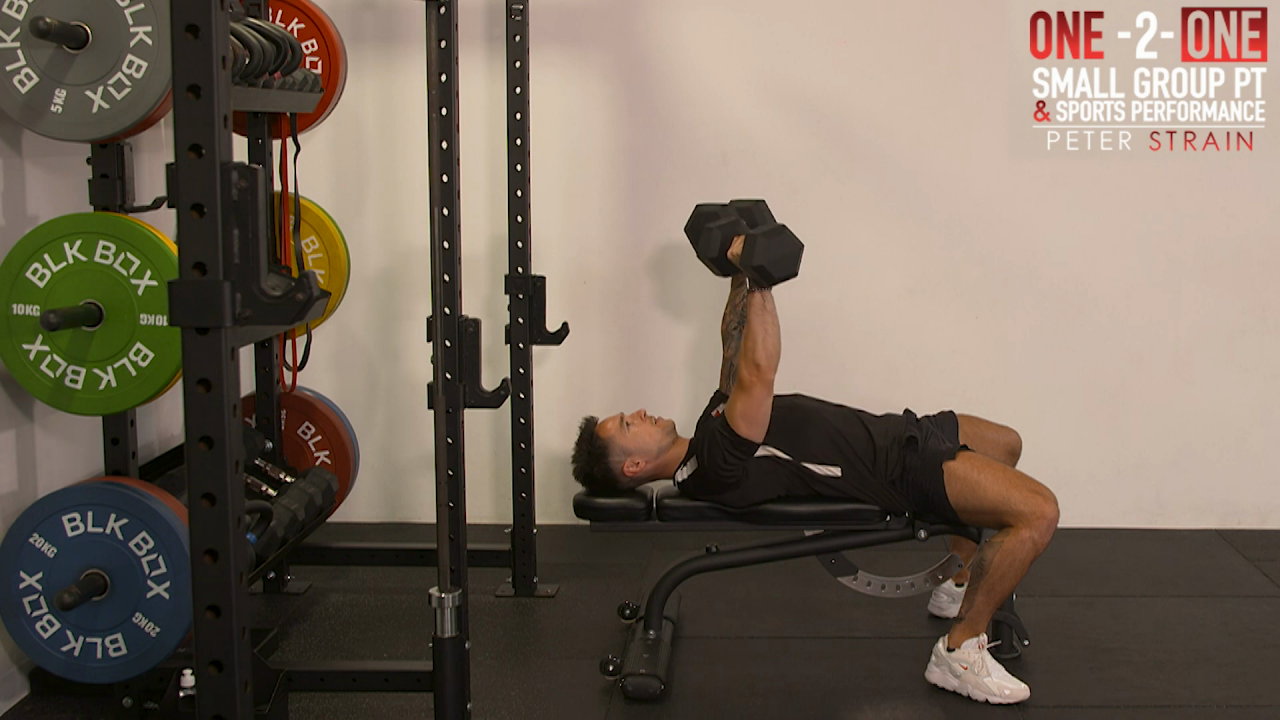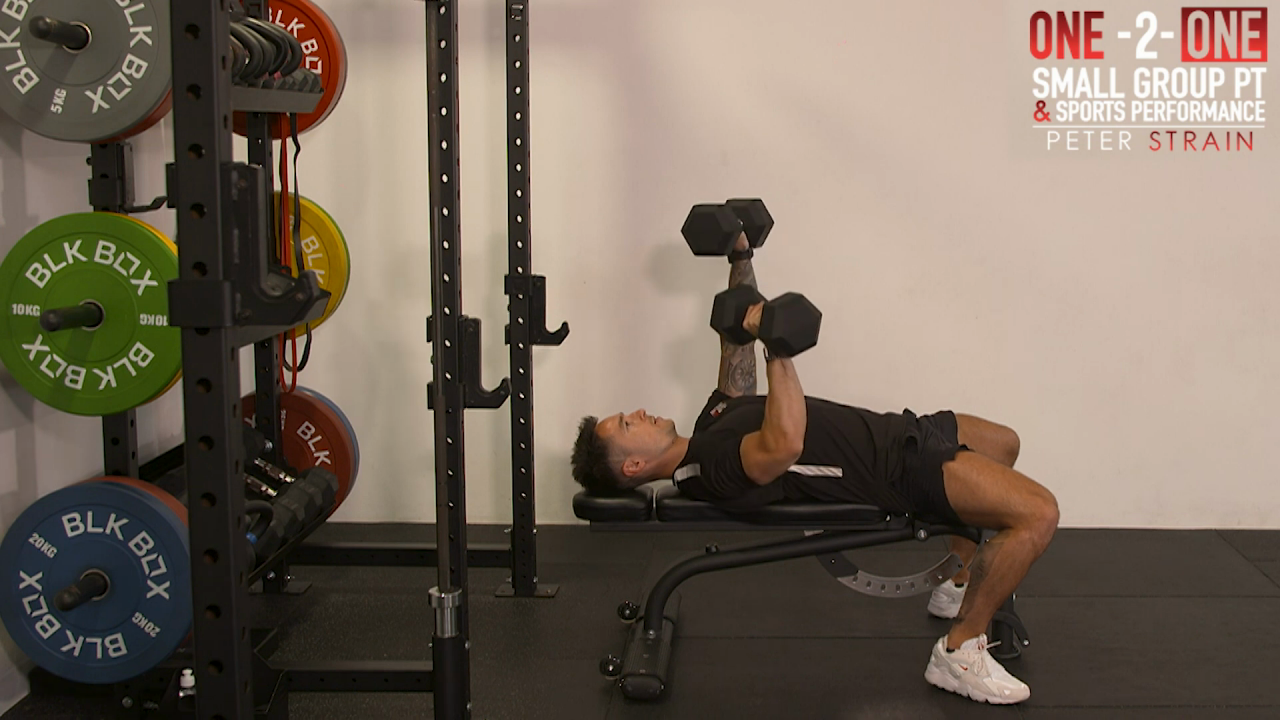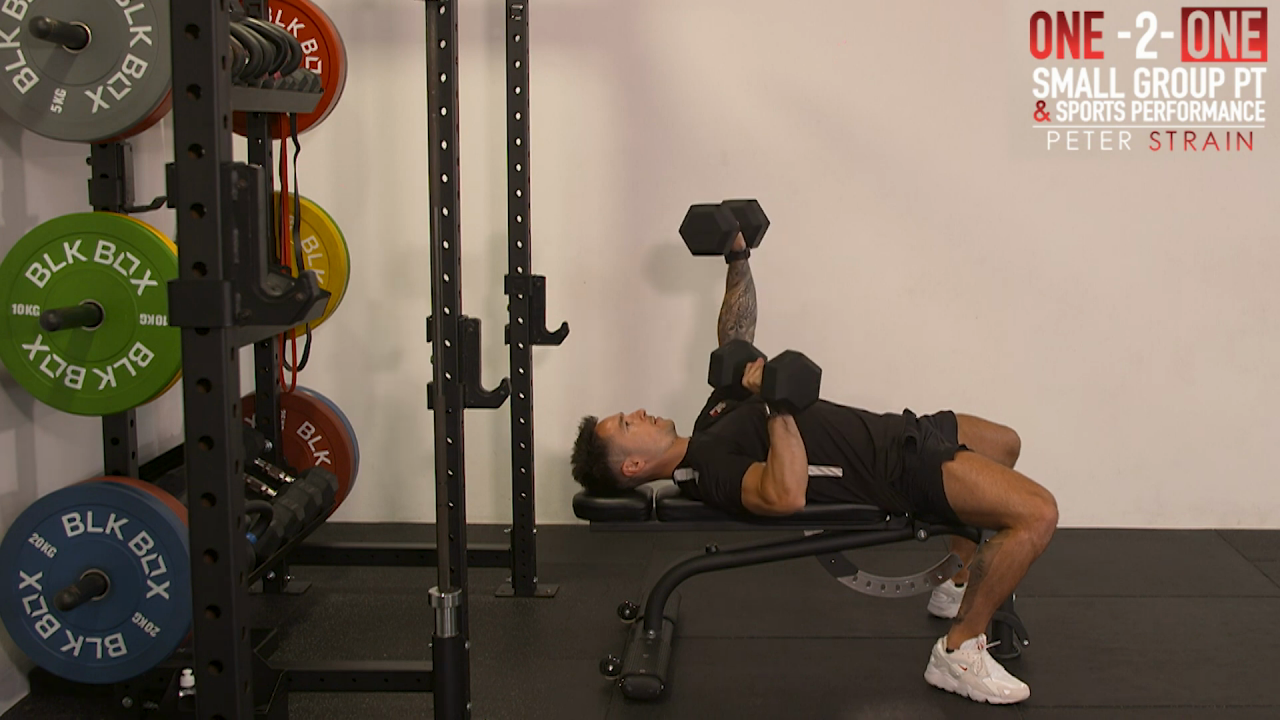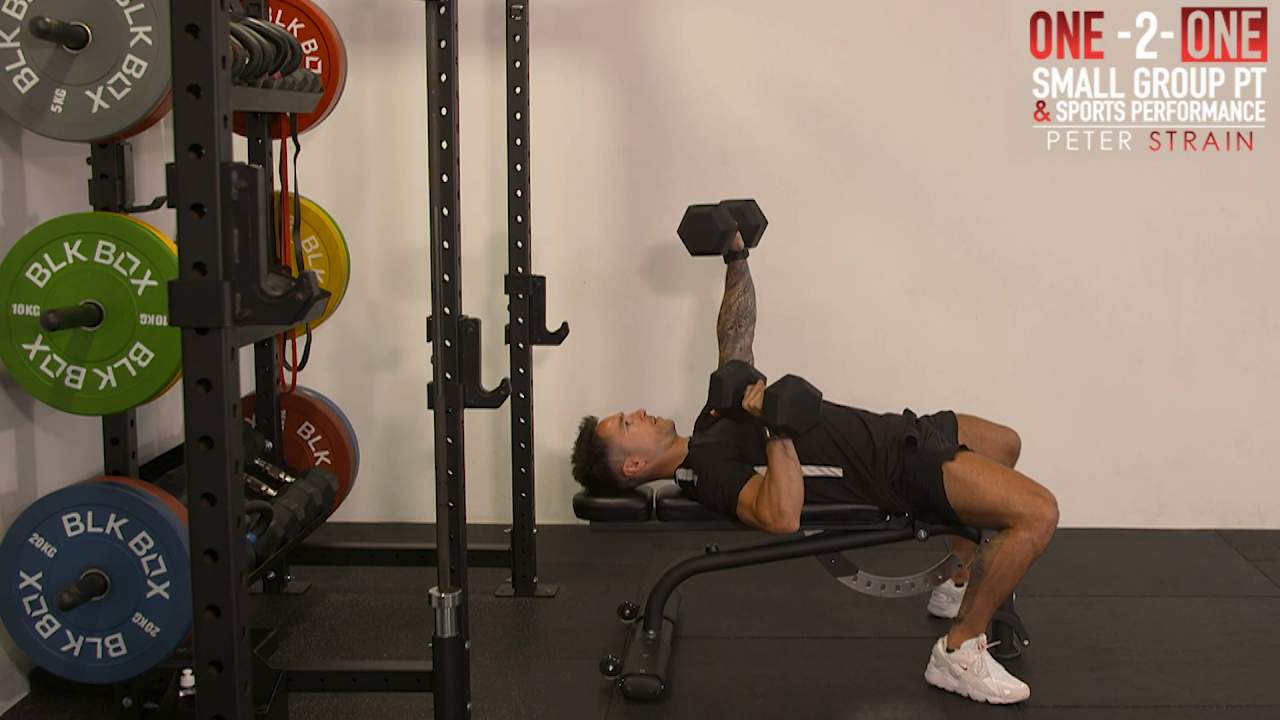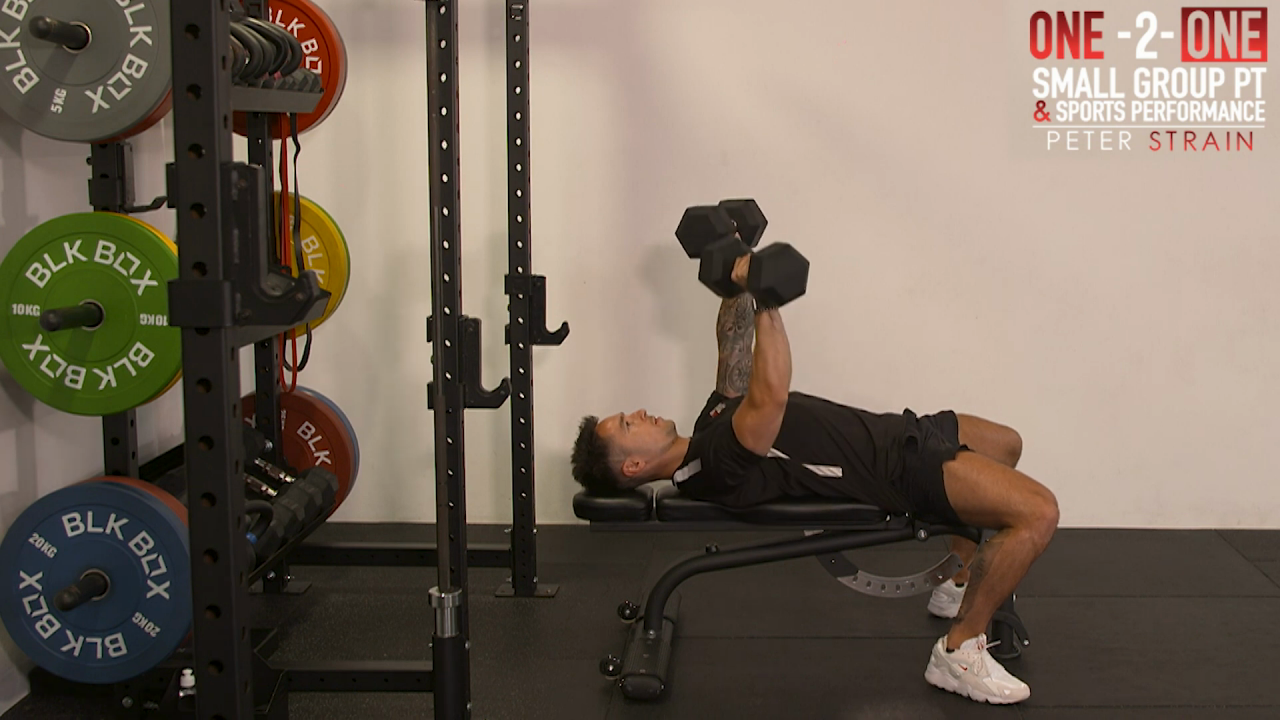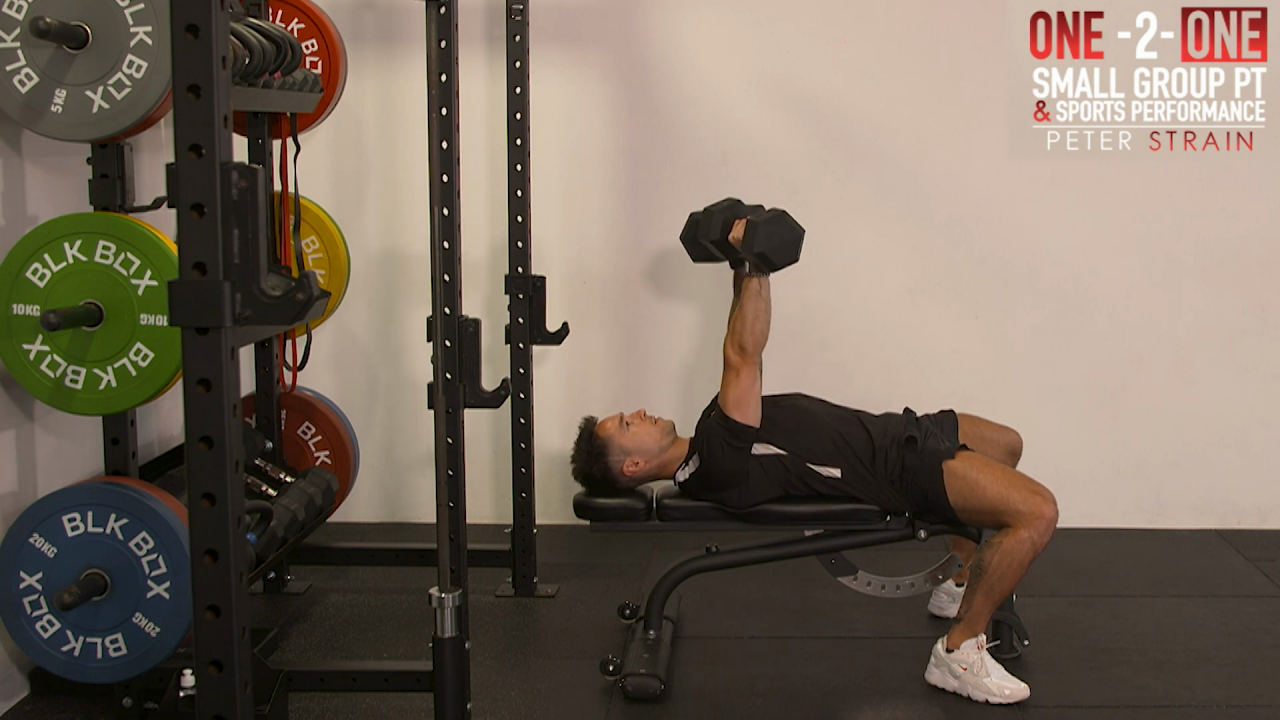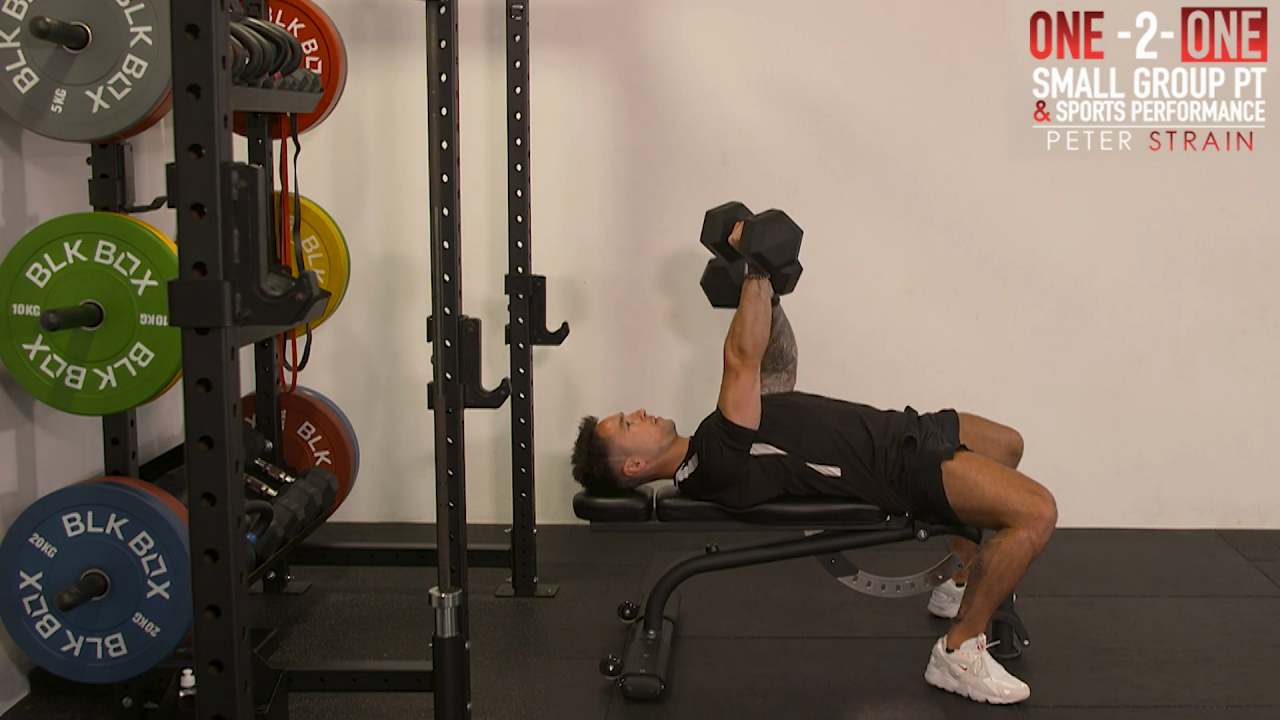
dt=0.7s
person 1, frame 1
left shoulder: (713, 427)
right shoulder: (712, 466)
left elbow: (737, 348)
right elbow: (758, 376)
left wrist: (742, 267)
right wrist: (759, 279)
right hip: (901, 469)
left knee: (1005, 444)
right knee: (1038, 512)
left ankle: (963, 587)
right ankle: (959, 653)
person 1, frame 2
left shoulder: (714, 422)
right shoulder: (710, 468)
left elbow: (736, 345)
right elbow: (785, 442)
left wrist: (741, 259)
right wrist: (777, 345)
right hip: (901, 471)
left knee: (1003, 443)
right knee: (1038, 513)
left ankle: (962, 587)
right ankle: (960, 653)
person 1, frame 3
left shoulder: (715, 419)
right shoulder: (709, 468)
left elbow: (736, 340)
right elbow: (788, 494)
left wrist: (737, 257)
right wrist: (776, 402)
right hip: (902, 471)
left knee: (1004, 443)
right knee: (1037, 512)
left ankle: (961, 587)
right ankle: (959, 653)
person 1, frame 4
left shoulder: (715, 422)
right shoulder: (709, 469)
left elbow: (735, 339)
right elbow: (783, 517)
left wrist: (736, 257)
right wrist: (775, 423)
right hip: (902, 471)
left knee: (1004, 445)
right knee: (1038, 513)
left ankle: (963, 586)
right ankle: (959, 653)
person 1, frame 5
left shoulder: (713, 424)
right shoulder: (712, 468)
left elbow: (733, 347)
right elbow: (771, 393)
left wrist: (738, 276)
right hip: (900, 470)
left knee: (1005, 444)
right knee: (1038, 512)
left ankle: (963, 589)
right ankle: (959, 655)
person 1, frame 6
left shoulder: (714, 428)
right shoulder: (714, 465)
left elbow: (741, 355)
right elbow: (743, 356)
left wrist: (743, 266)
right wrist: (756, 265)
right hip: (900, 469)
left knee: (1006, 445)
right knee: (1036, 511)
left ankle: (965, 586)
right ankle: (959, 653)
person 1, frame 7
left shoulder: (716, 436)
right shoulder: (712, 468)
left elbow: (780, 371)
right elbow: (743, 360)
left wrist: (766, 295)
right wrist: (756, 268)
right hip: (898, 467)
left knee: (1007, 445)
right knee: (1035, 512)
left ankle: (964, 587)
right ankle: (959, 654)
